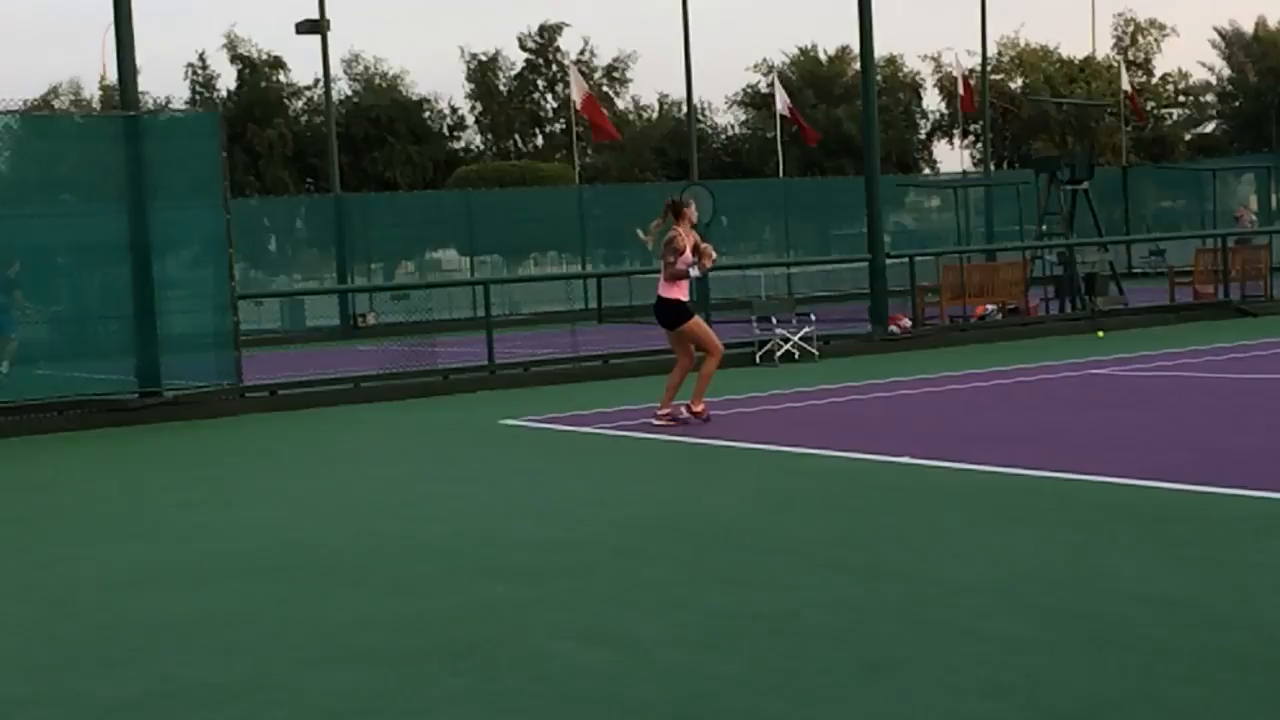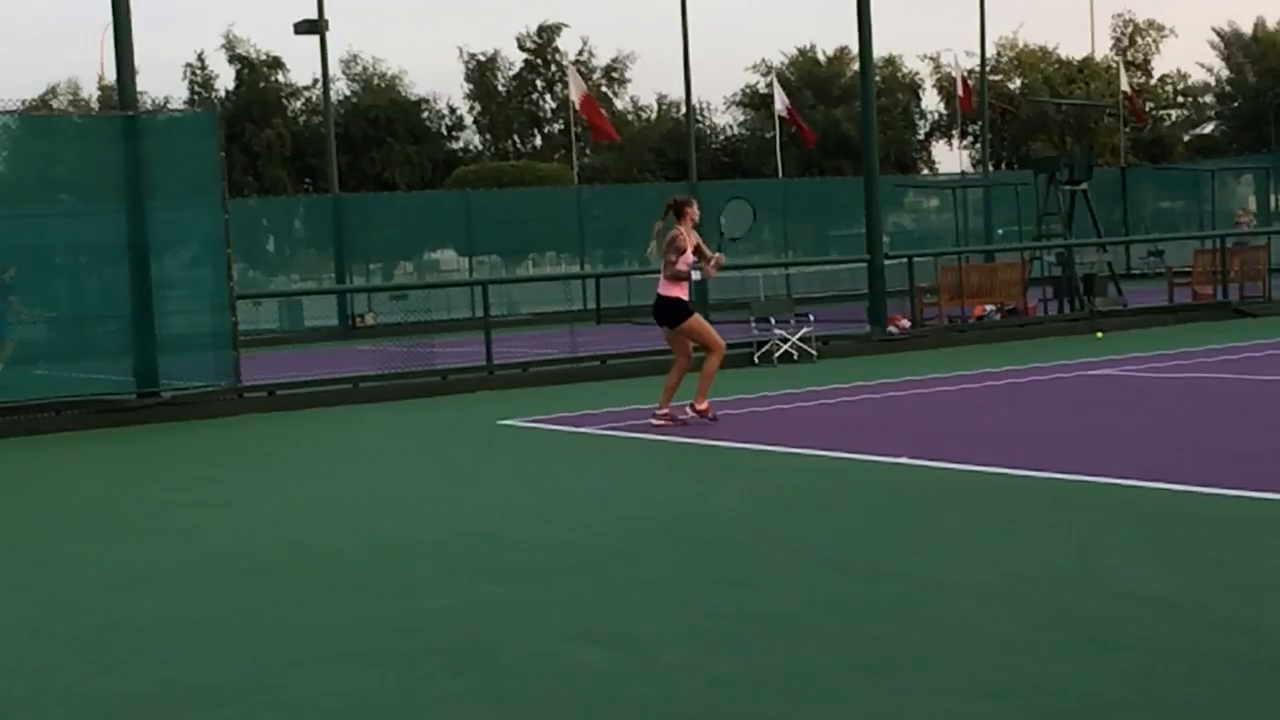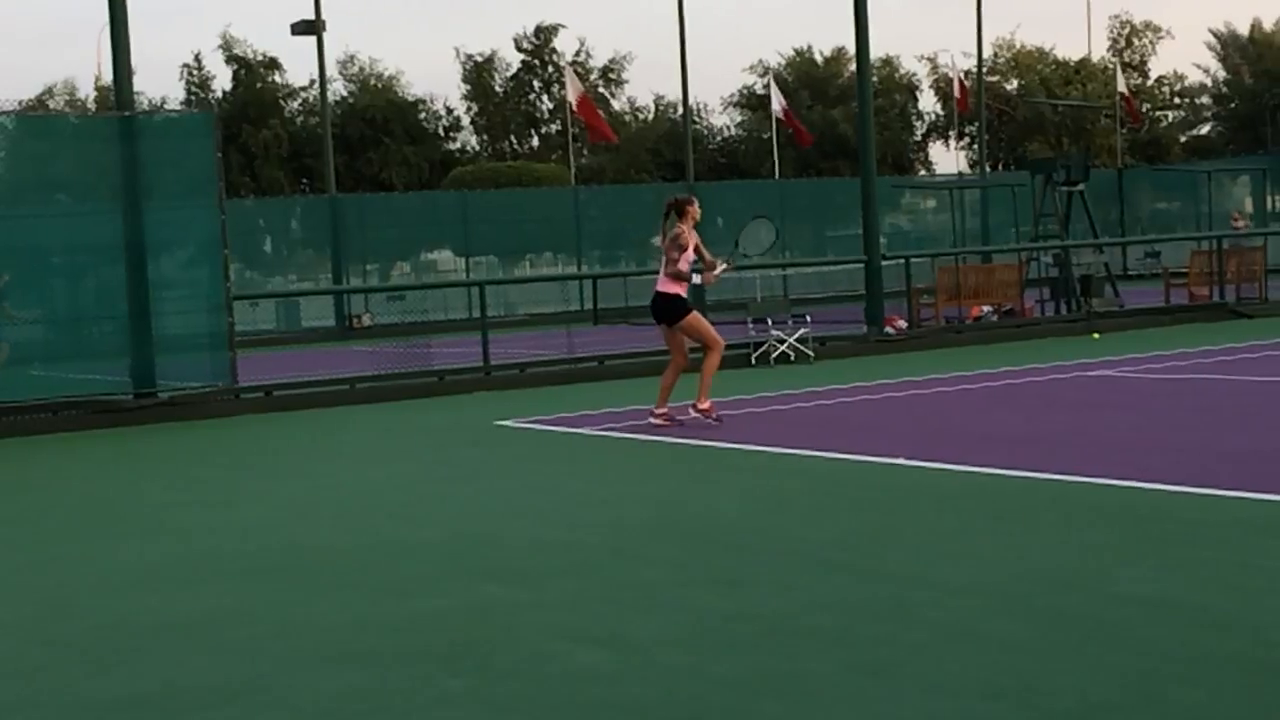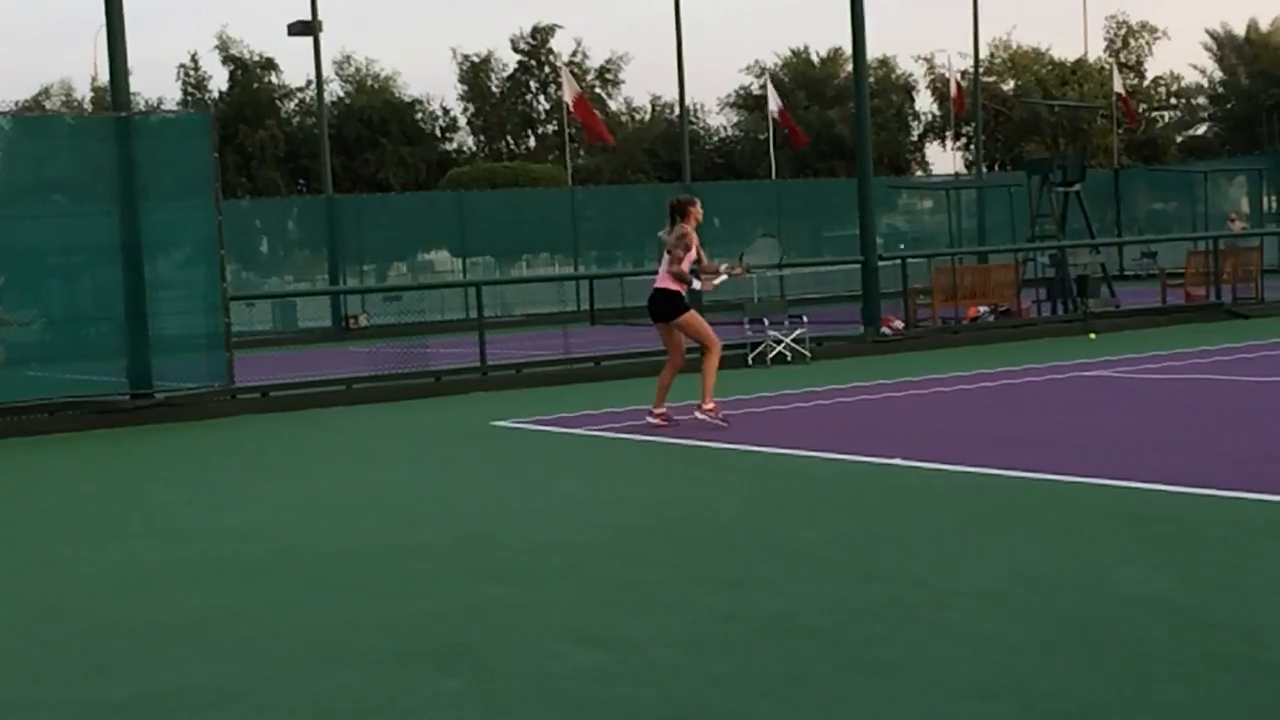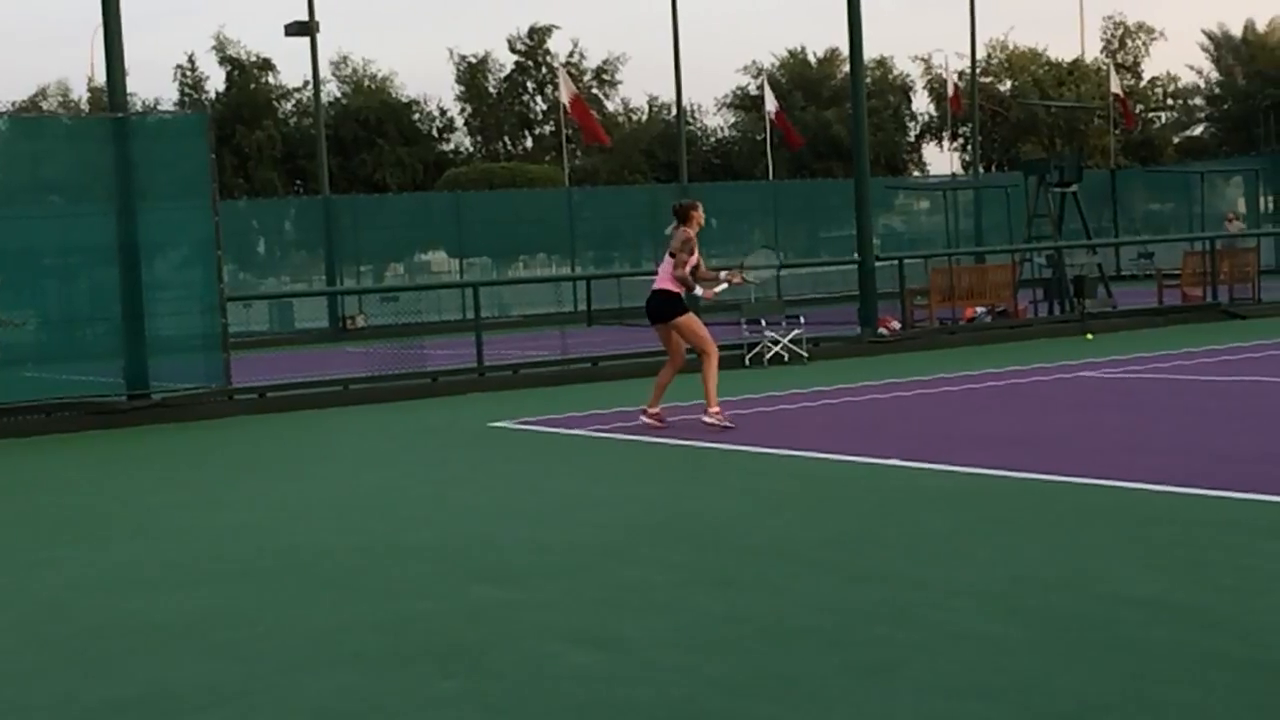
dt=0.2s
person 1, frame 1
left shoulder: (690, 234)
right shoulder: (675, 238)
left elbow: (709, 257)
right elbow: (668, 273)
left wrist: (707, 252)
right wrist: (696, 270)
left hip: (671, 305)
right hip: (672, 305)
left knee: (686, 359)
right knee: (715, 350)
left ankle: (663, 411)
right ankle: (696, 406)
person 1, frame 2
left shoulder: (692, 235)
right shoulder: (677, 237)
left elbow: (709, 259)
right elbow: (669, 273)
left wrist: (716, 260)
right wrist: (698, 274)
left hip: (669, 304)
right hip: (672, 304)
left knee: (683, 360)
right knee: (717, 347)
left ankle: (662, 412)
right ankle: (699, 404)
person 1, frame 3
left shoulder: (692, 235)
right shoulder: (678, 235)
left elbow: (708, 262)
right elbow: (670, 270)
left wrist: (721, 264)
right wrist: (699, 279)
left hip: (664, 302)
right hip: (671, 302)
left knee: (680, 359)
right knee: (716, 345)
left ankle: (659, 411)
right ankle: (702, 403)
person 1, frame 4
left shoulder: (691, 236)
right shoulder: (684, 234)
left elbow: (703, 266)
right elbow: (674, 269)
left wrist: (726, 268)
right wrist: (697, 285)
left hip: (659, 300)
right hip: (669, 299)
left knee: (676, 358)
right knee: (713, 345)
left ankle: (657, 411)
right ankle: (707, 405)
person 1, frame 5
left shoulder: (686, 238)
right shoulder: (688, 238)
left elbow: (700, 273)
right elbow: (678, 273)
left wrist: (726, 276)
right wrist: (699, 292)
left hip: (657, 302)
right hip: (668, 300)
left knee: (677, 358)
right knee: (710, 351)
left ankle: (652, 410)
right ankle: (712, 410)
